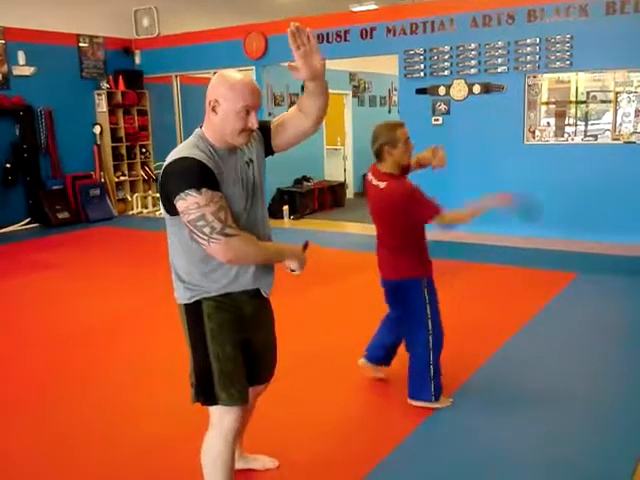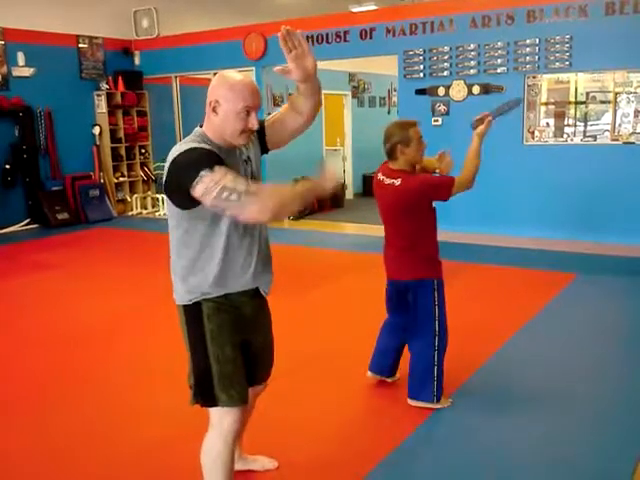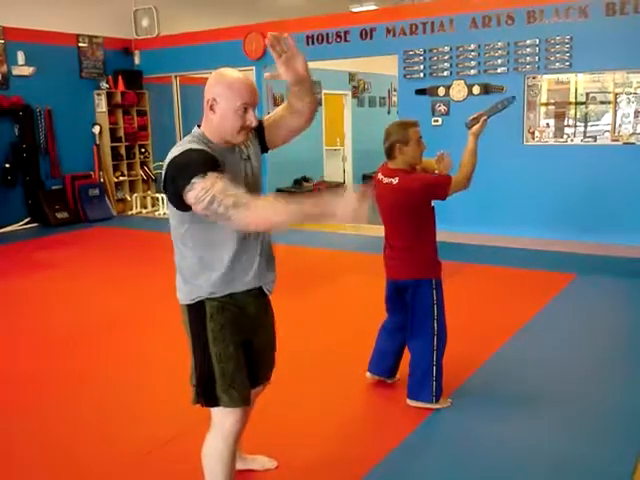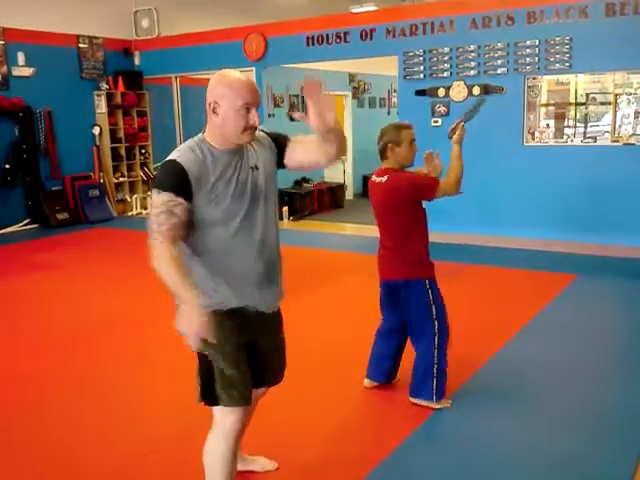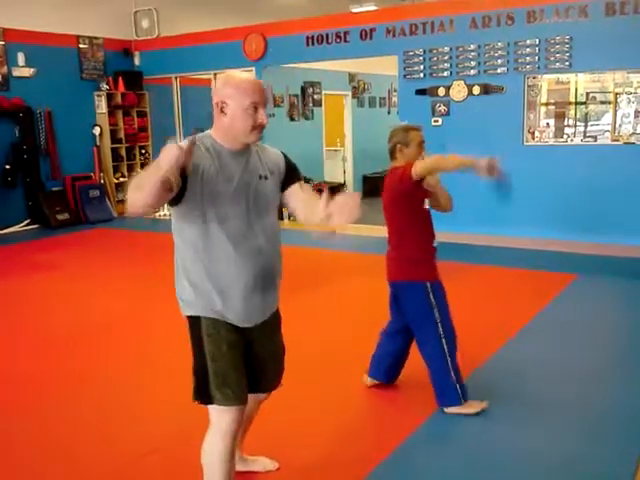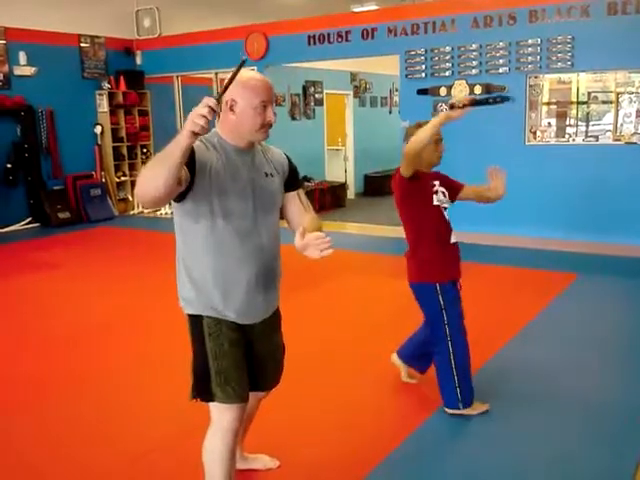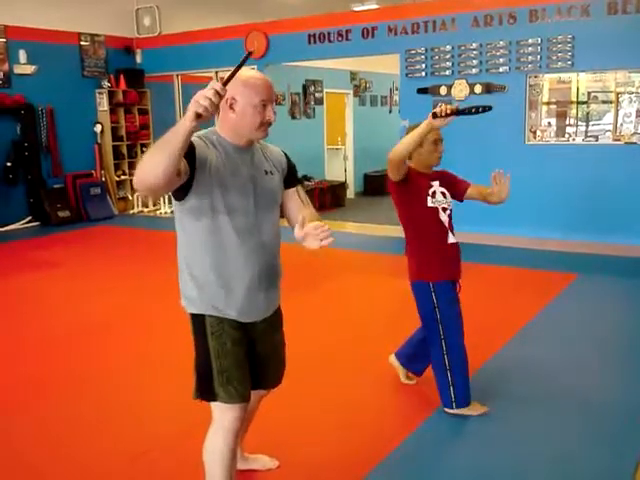
dt=0.3s
person 1, frame 1
left shoulder: (252, 141)
right shoulder: (188, 167)
left elbow: (308, 118)
right elbow: (227, 247)
left wrist: (315, 79)
right wrist: (287, 253)
left hip: (253, 292)
right hip: (212, 302)
left knee: (254, 383)
right knee: (227, 412)
person 1, frame 2
left shoulder: (243, 139)
right shoulder: (191, 160)
left elbow: (301, 115)
right elbow: (260, 206)
left wrist: (306, 77)
right wrist: (317, 185)
left hip: (248, 292)
right hip: (211, 301)
left knee: (252, 384)
right knee: (227, 412)
person 1, frame 3
left shoulder: (245, 139)
right shoulder: (189, 161)
left elbow: (298, 115)
right elbow: (249, 214)
left wrist: (298, 80)
right wrist: (330, 206)
left hip: (251, 291)
right hip: (215, 301)
left knee: (252, 386)
right knee: (229, 413)
person 1, frame 4
left shoulder: (265, 147)
right shoulder: (182, 168)
left elbow: (326, 152)
right elbow: (162, 241)
left wrist: (327, 130)
right wrist: (188, 300)
left hip: (263, 299)
right hip: (217, 307)
left knee: (255, 387)
right knee: (229, 414)
person 1, frame 5
left shoulder: (275, 161)
right shoulder: (189, 158)
left elbow: (311, 211)
right elbow: (137, 202)
left wrist: (333, 214)
right wrist: (162, 168)
left hip: (263, 305)
right hip: (213, 310)
left knee: (257, 390)
right knee: (226, 414)
person 1, frame 6
left shoulder: (279, 161)
right shoulder: (196, 155)
left elbow: (303, 216)
right elbow: (147, 194)
left wrist: (309, 239)
right wrist: (187, 137)
left hip: (263, 302)
right hip: (214, 307)
left knee: (256, 389)
right knee: (227, 412)
person 1, frame 7
left shoulder: (276, 159)
right shoulder: (195, 152)
left elbow: (302, 212)
right elbow: (145, 182)
left wrist: (310, 231)
right wrist: (189, 122)
left hip: (265, 301)
right hip: (216, 307)
left knee: (257, 389)
right knee: (229, 411)
person 2, frame 1
left shoulder: (374, 174)
right shoulder: (401, 192)
left elbow: (417, 160)
right elbow: (445, 219)
left wrist: (431, 157)
right wrist: (488, 203)
left hip: (389, 267)
right hip: (410, 271)
left knee: (399, 314)
right knee: (426, 332)
left ankle: (374, 358)
right ankle: (425, 394)
person 2, frame 2
left shoulder: (382, 174)
right shoulder: (417, 186)
left elbow: (417, 165)
right elbow: (466, 181)
left wrist: (437, 165)
right wrist: (478, 138)
left hip: (394, 268)
right hip: (421, 271)
left knee: (397, 319)
right knee: (429, 332)
left ankle: (381, 368)
right ankle: (424, 394)
person 2, frame 3
left shoulder: (382, 175)
right shoulder: (415, 186)
left elbow: (417, 167)
right elbow: (462, 181)
left wrist: (436, 167)
right wrist: (473, 138)
left hip: (394, 267)
right hip: (420, 271)
left knee: (397, 320)
right knee: (428, 332)
left ankle: (380, 369)
right ankle: (423, 394)
person 2, frame 4
left shoulder: (379, 178)
right shoulder: (404, 183)
left elbow: (424, 188)
right elbow: (452, 186)
left wrist: (432, 174)
right wrist: (456, 146)
left hip: (390, 268)
right hip: (413, 271)
left knee: (393, 322)
right knee: (432, 330)
left ankle: (378, 374)
right ankle: (426, 392)
person 2, frame 5
left shoulder: (408, 180)
right shoulder: (401, 178)
left elbow: (445, 206)
right elbow: (435, 162)
left wrist: (432, 183)
right wrist: (479, 163)
left hip: (402, 269)
right hip: (415, 272)
left knee: (401, 324)
right knee: (438, 335)
left ankle: (378, 373)
right ankle: (454, 399)
person 2, frame 6
left shoulder: (438, 179)
right shoulder: (406, 179)
left elbow: (472, 193)
right elbow: (410, 150)
left wrist: (492, 193)
right wrist: (444, 117)
left hip: (441, 270)
right hip: (430, 274)
left knee: (439, 326)
right knee: (451, 337)
left ankle: (406, 358)
right ankle: (459, 402)
person 2, frame 7
left shoulder: (443, 179)
right shoulder: (402, 180)
left elbow: (477, 191)
right elbow: (394, 158)
left wrist: (495, 195)
right wrist: (429, 123)
left hip: (445, 270)
right hip: (428, 273)
left knee: (439, 328)
right knee: (447, 337)
left ankle: (404, 359)
right ankle: (457, 402)
